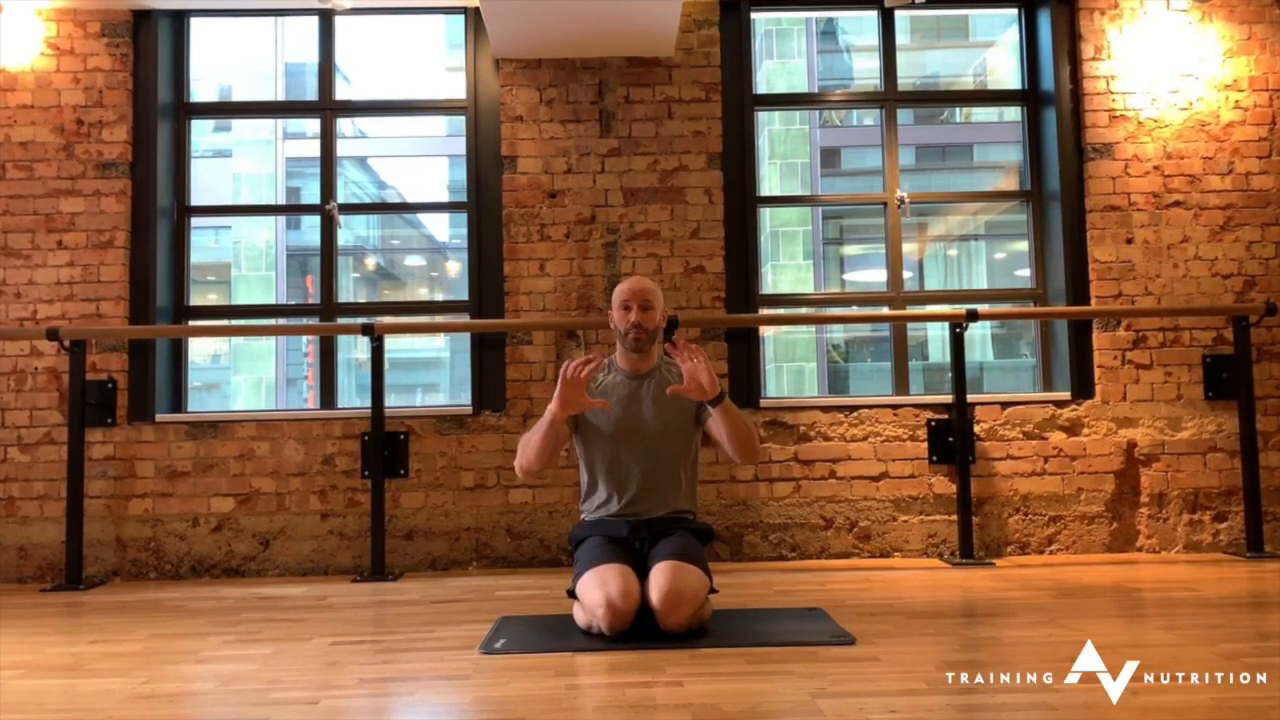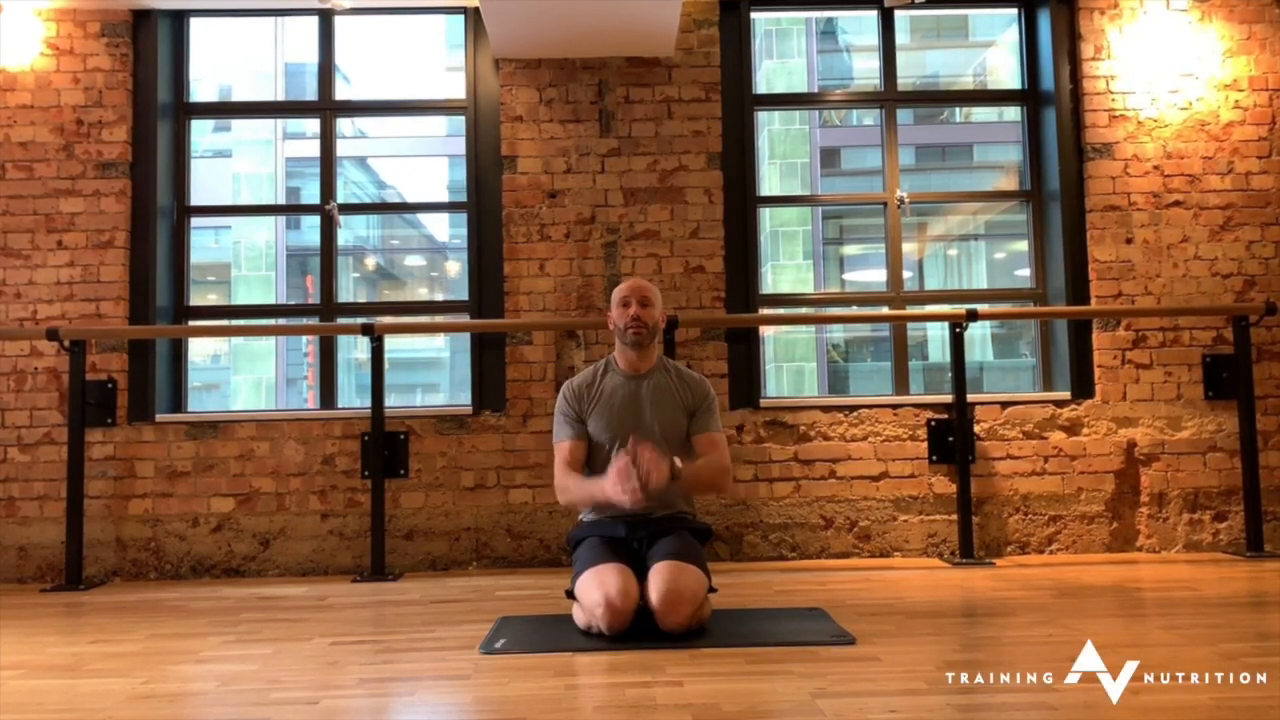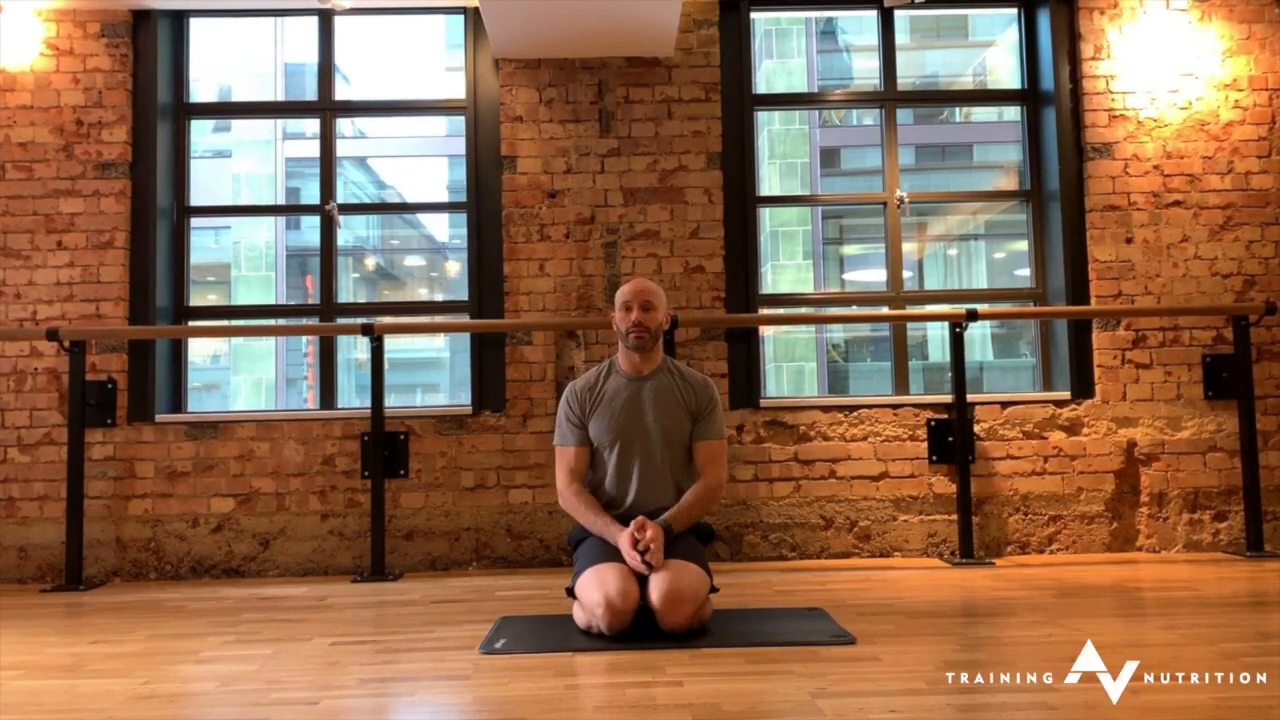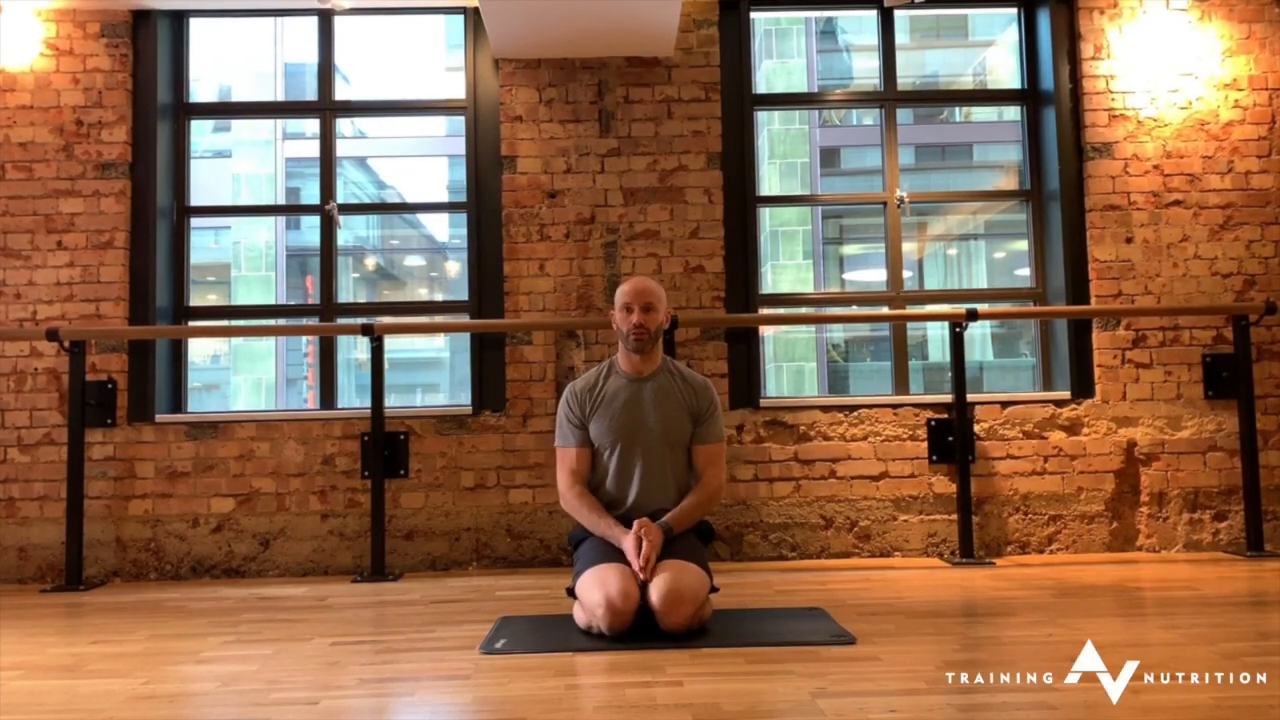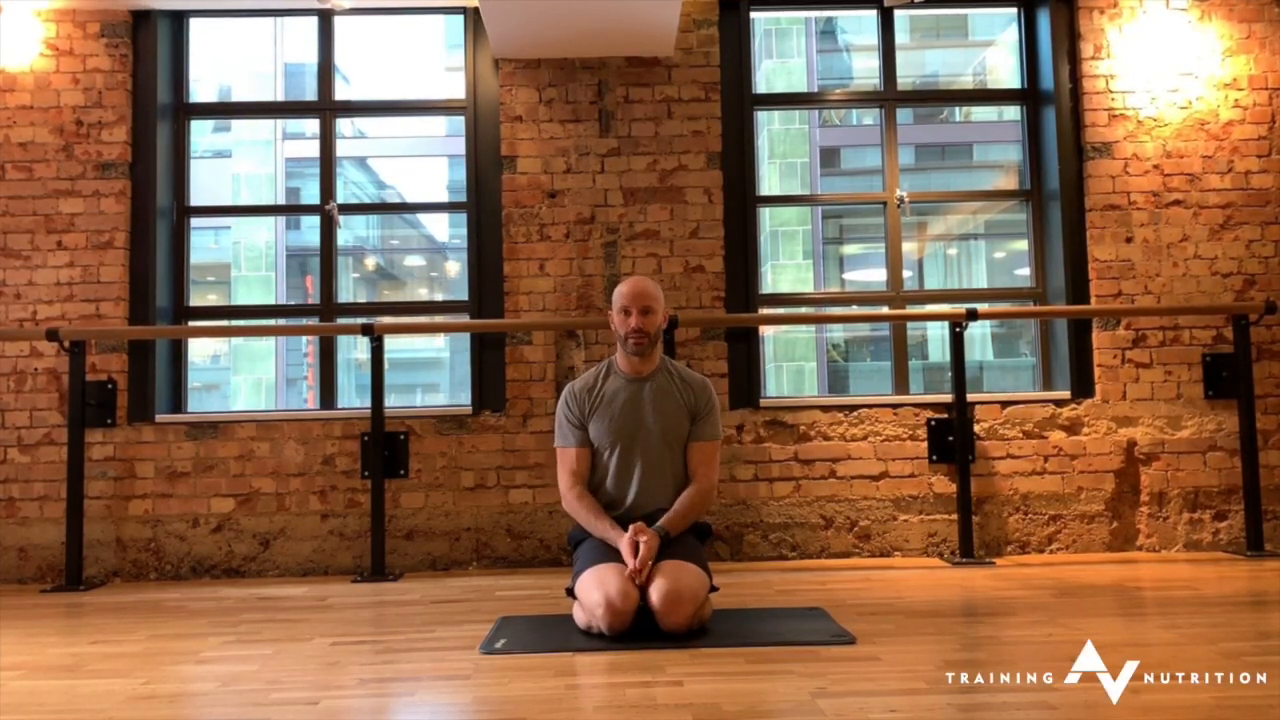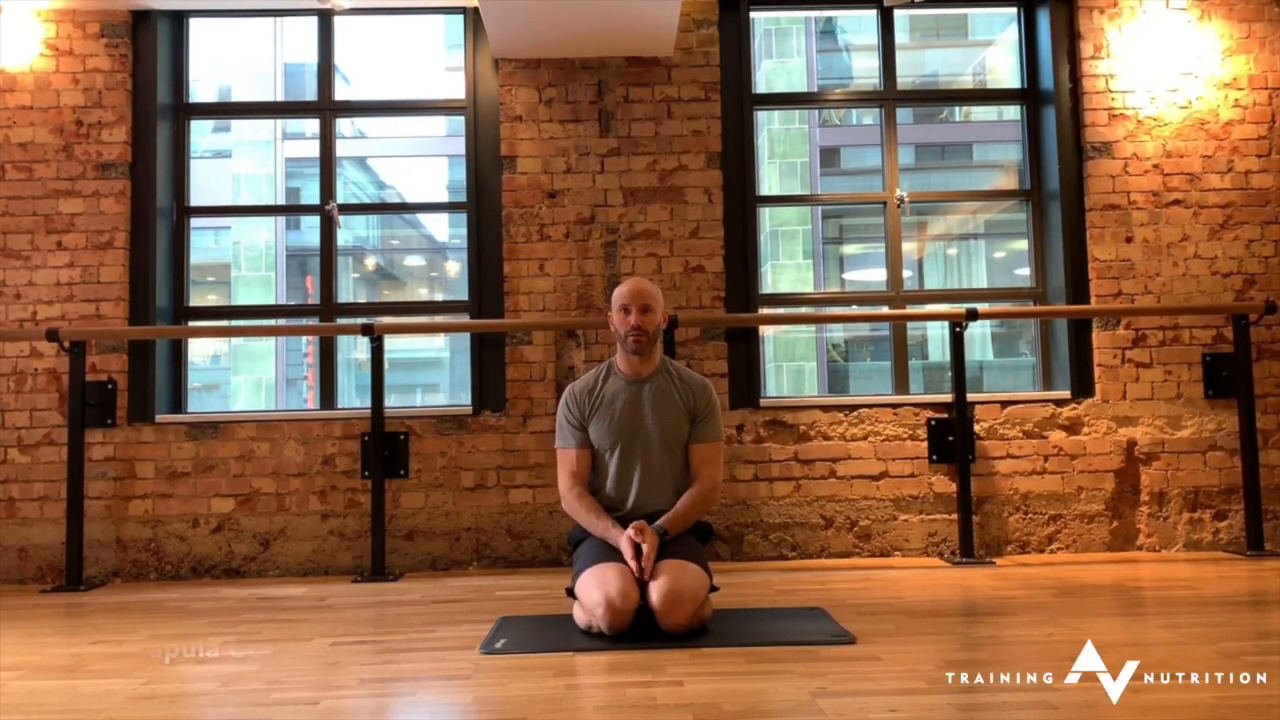
dt=0.4s
person 1, frame 1
left shoulder: (688, 384)
right shoulder: (583, 386)
left elbow: (748, 454)
right elbow: (526, 467)
left wrist: (716, 397)
right wrist: (556, 411)
left hip: (673, 527)
right hip: (604, 528)
left knee: (675, 608)
right knee: (613, 610)
right ankle: (588, 596)
person 1, frame 2
left shoulder: (694, 387)
right shoulder: (577, 390)
left elbow: (721, 476)
right elbow: (565, 488)
left wrist: (672, 472)
right wrist: (606, 486)
left hip: (672, 525)
right hip: (603, 529)
left knee: (674, 608)
right knee: (611, 609)
right ankle: (587, 595)
person 1, frame 3
left shoulder: (698, 389)
right shoulder: (581, 393)
left elbow: (713, 479)
right elbow: (569, 487)
left wrist: (663, 527)
right wrist: (618, 534)
left hip: (676, 528)
right hip: (604, 530)
left knee: (675, 609)
right knee: (612, 610)
left ankle: (652, 591)
right ankle: (587, 596)
person 1, frame 4
left shoulder: (698, 391)
right shoulder: (580, 393)
left elbow: (712, 482)
right elbow: (570, 489)
left wrist: (662, 528)
right wrist: (622, 536)
left hip: (676, 529)
right hip: (603, 531)
left knee: (674, 609)
right knee: (613, 610)
right ankle: (587, 595)
person 1, frame 5
left shoulder: (696, 390)
right shoulder: (579, 394)
left elbow: (704, 483)
right elbow: (572, 489)
left wrist: (657, 533)
right wrist: (619, 538)
left hip: (674, 529)
right hip: (603, 530)
left knee: (675, 609)
right knee: (613, 610)
right ankle: (587, 594)
person 1, frame 6
left shoulder: (697, 390)
right shoulder: (580, 395)
left elbow: (708, 483)
right elbow: (571, 490)
left wrist: (657, 531)
right wrist: (618, 536)
left hip: (674, 529)
right hip: (603, 530)
left knee: (674, 609)
right knee: (612, 609)
right ankle: (587, 593)
